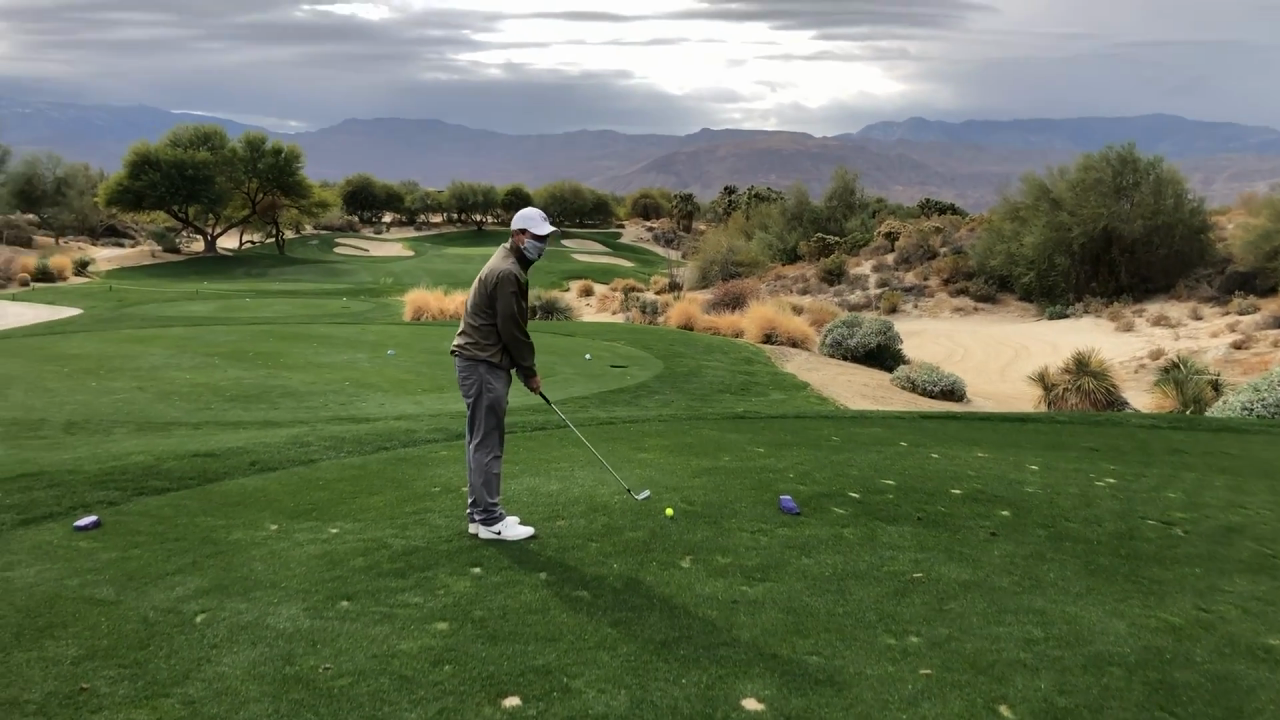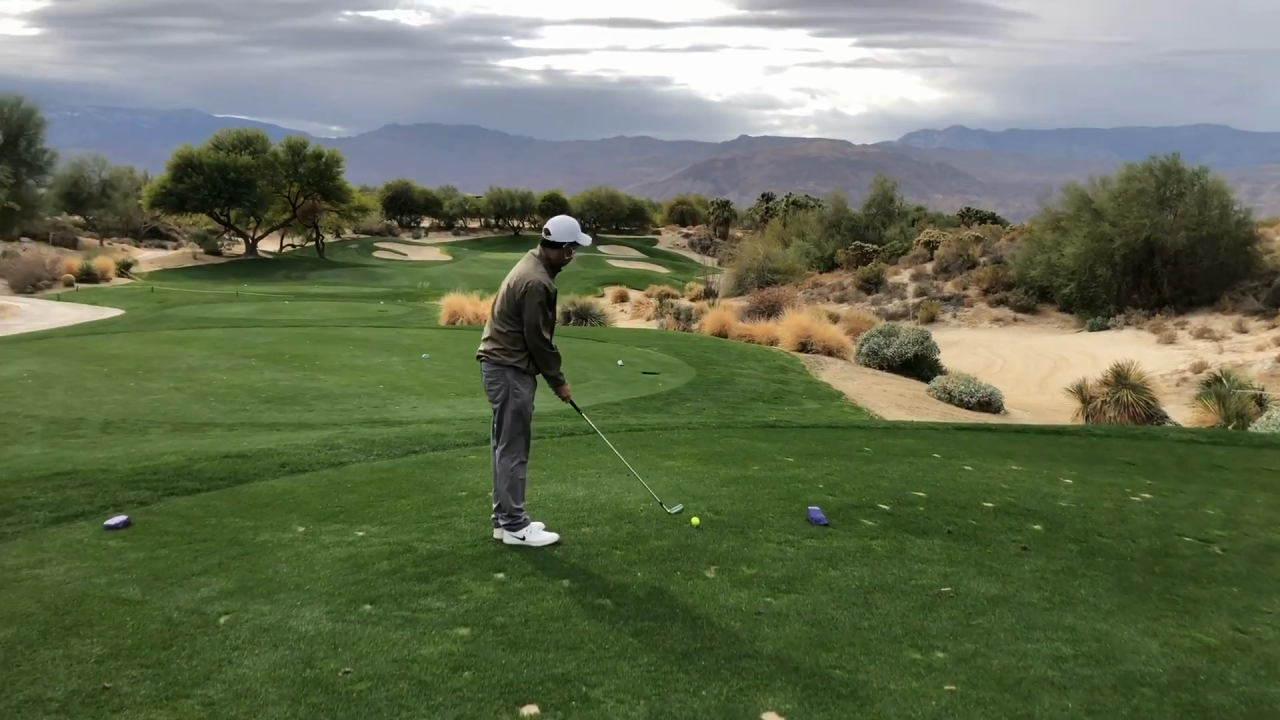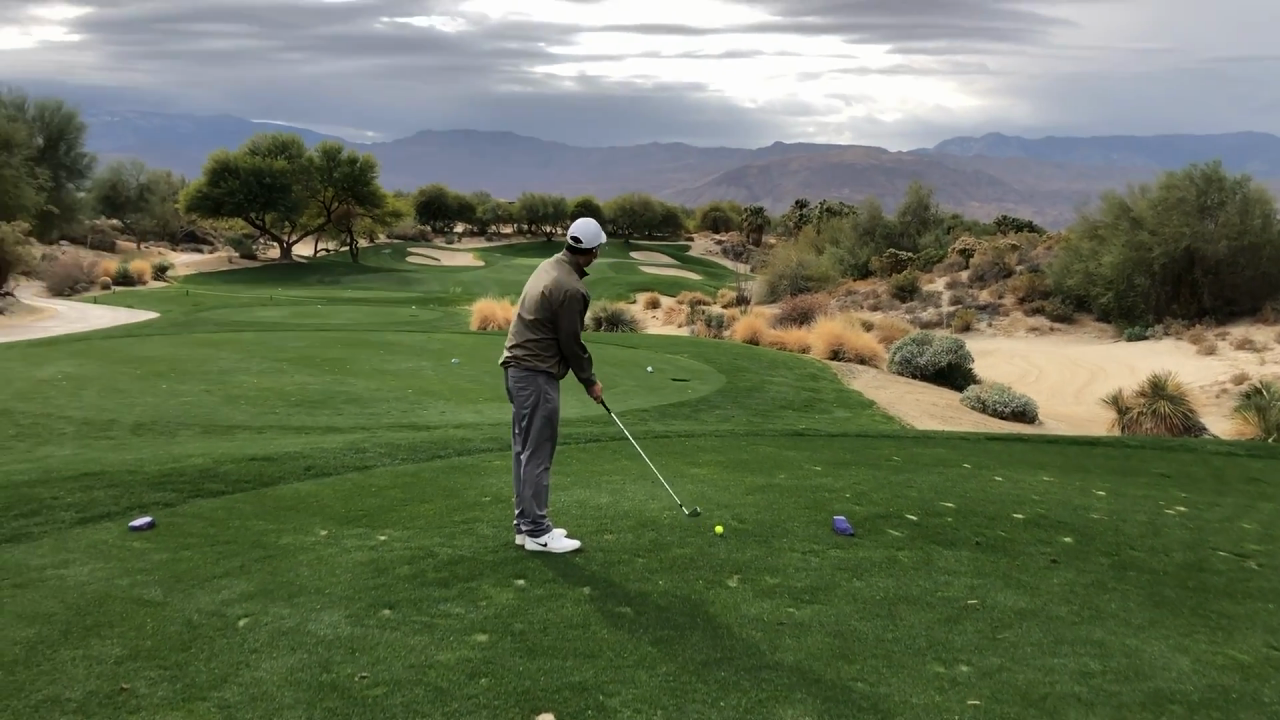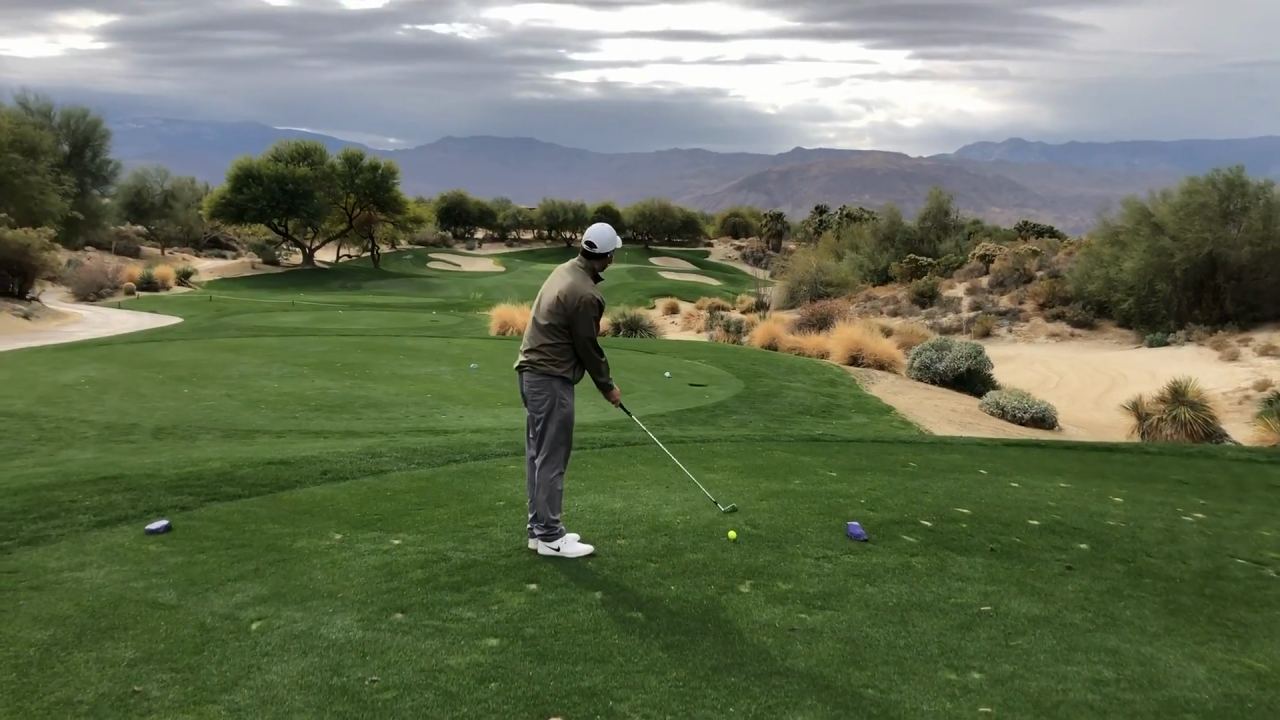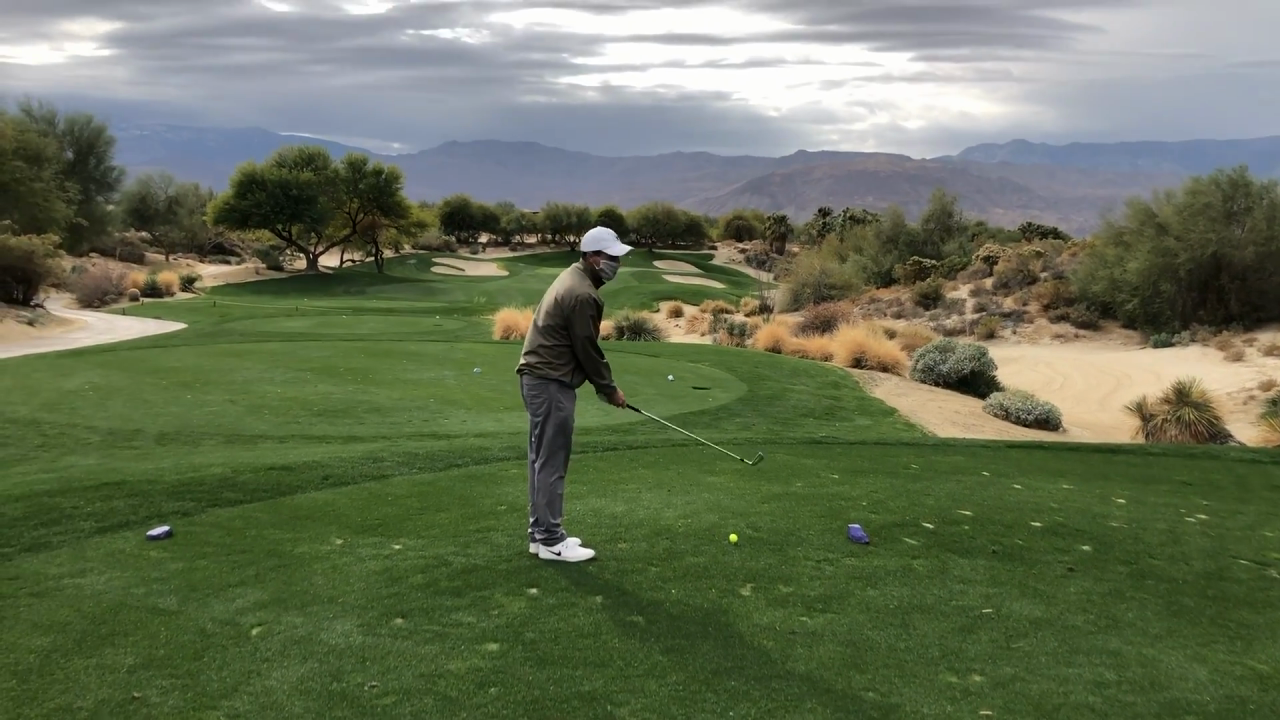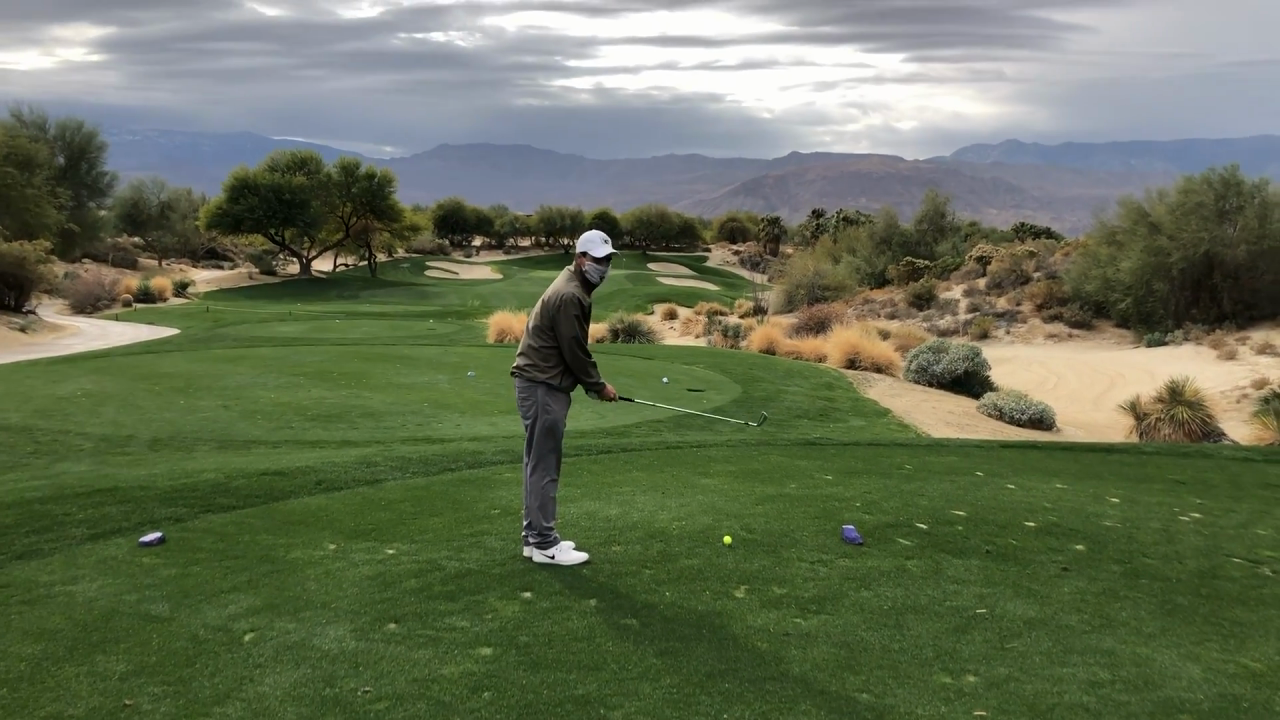
dt=0.2s
person 1, frame 1
left shoulder: (507, 264)
right shoulder: (507, 273)
right elbow: (511, 330)
left wrist: (522, 368)
right wrist: (529, 372)
left hip: (480, 361)
right hip: (483, 365)
left knee: (481, 441)
right knee: (488, 443)
left ankle: (480, 512)
right ankle: (489, 521)
person 1, frame 2
left shoulder: (532, 267)
right shoulder: (536, 281)
right elbow: (537, 339)
left wrist: (551, 375)
right wrist: (557, 380)
left hip: (504, 366)
right hip: (510, 370)
left knee: (506, 445)
right knee: (513, 448)
left ankle: (504, 517)
right ankle: (514, 526)
person 1, frame 3
left shoulder: (550, 267)
right shoulder: (572, 289)
right elbow: (571, 343)
left wrist: (585, 377)
right wrist: (589, 381)
left hip: (520, 368)
right hip: (537, 376)
left knee: (526, 450)
right knee: (538, 454)
left ankle: (527, 523)
right ankle: (536, 532)
person 1, frame 4
left shoulder: (564, 272)
right shoulder: (587, 295)
right elbow: (588, 347)
right wrist: (607, 386)
left hip: (533, 373)
right hip: (551, 380)
left knee: (540, 455)
right knee: (552, 459)
left ankle: (540, 527)
right ankle: (549, 536)
person 1, frame 5
left shoulder: (571, 277)
right shoulder: (584, 295)
right elbow: (587, 349)
left wrist: (601, 384)
right wrist: (609, 389)
left hip: (537, 377)
right hip: (551, 383)
left knee: (542, 459)
right knee: (552, 463)
left ankle: (541, 532)
right ankle: (551, 541)
person 1, frame 6
left shoulder: (572, 286)
right shoulder: (571, 295)
right elbow: (575, 351)
left wrist: (591, 384)
right wrist: (599, 385)
left hip: (540, 383)
right hip: (543, 387)
left knee: (539, 463)
right knee: (544, 466)
left ankle: (535, 536)
right ankle: (544, 544)
